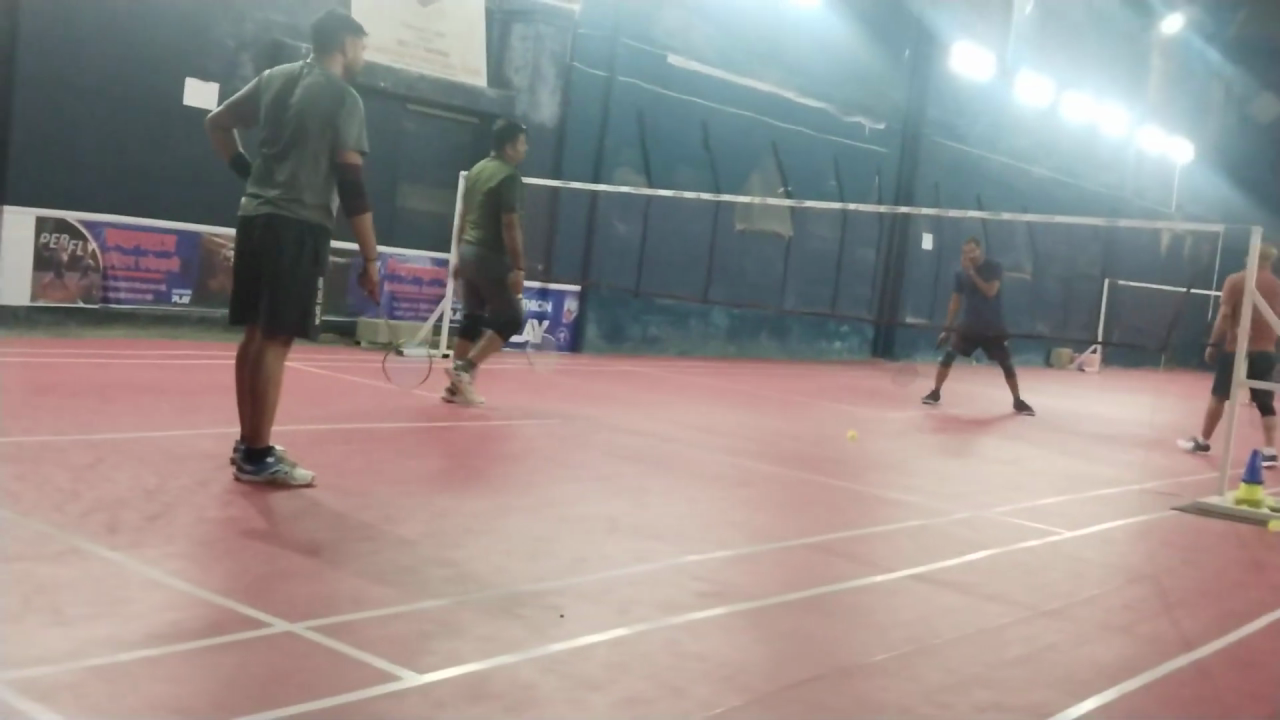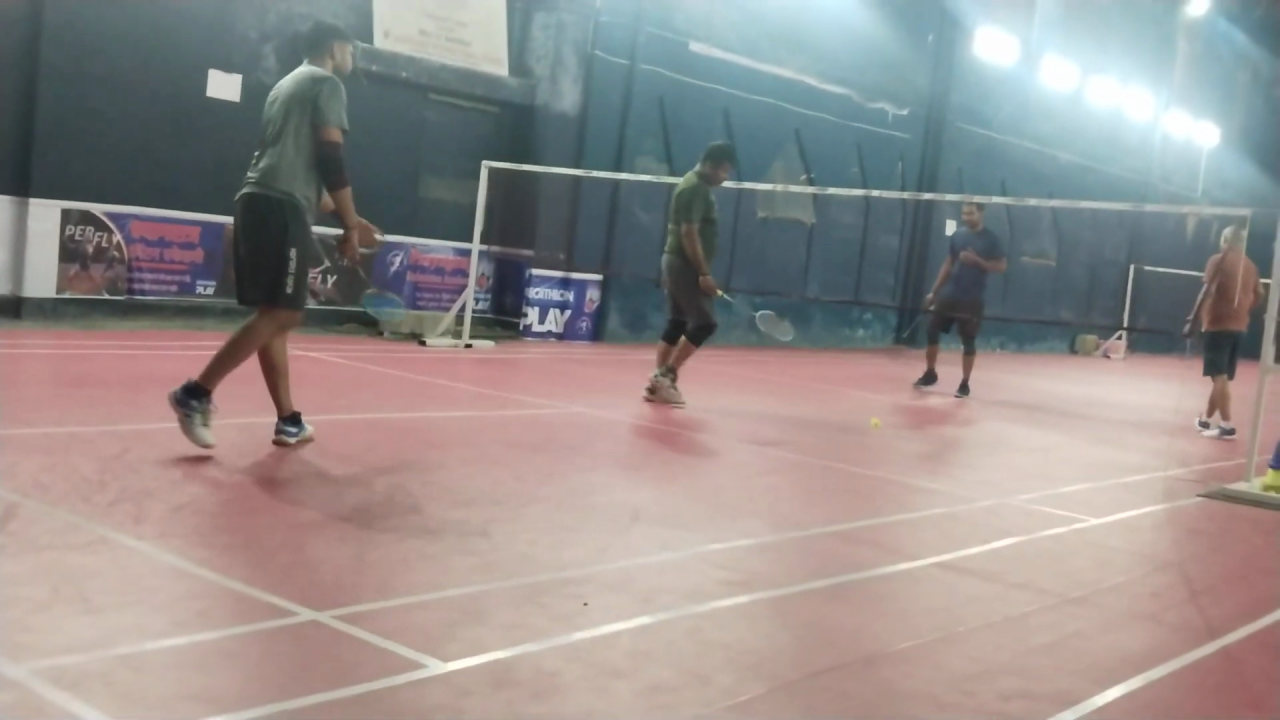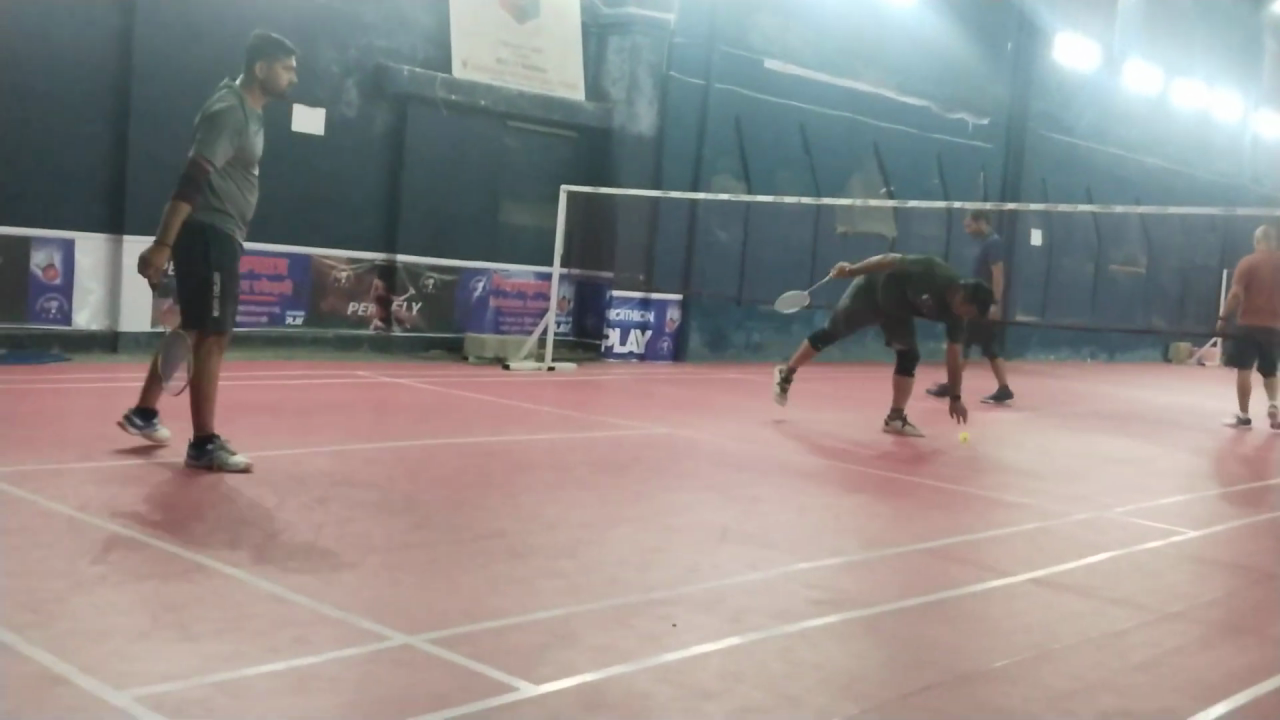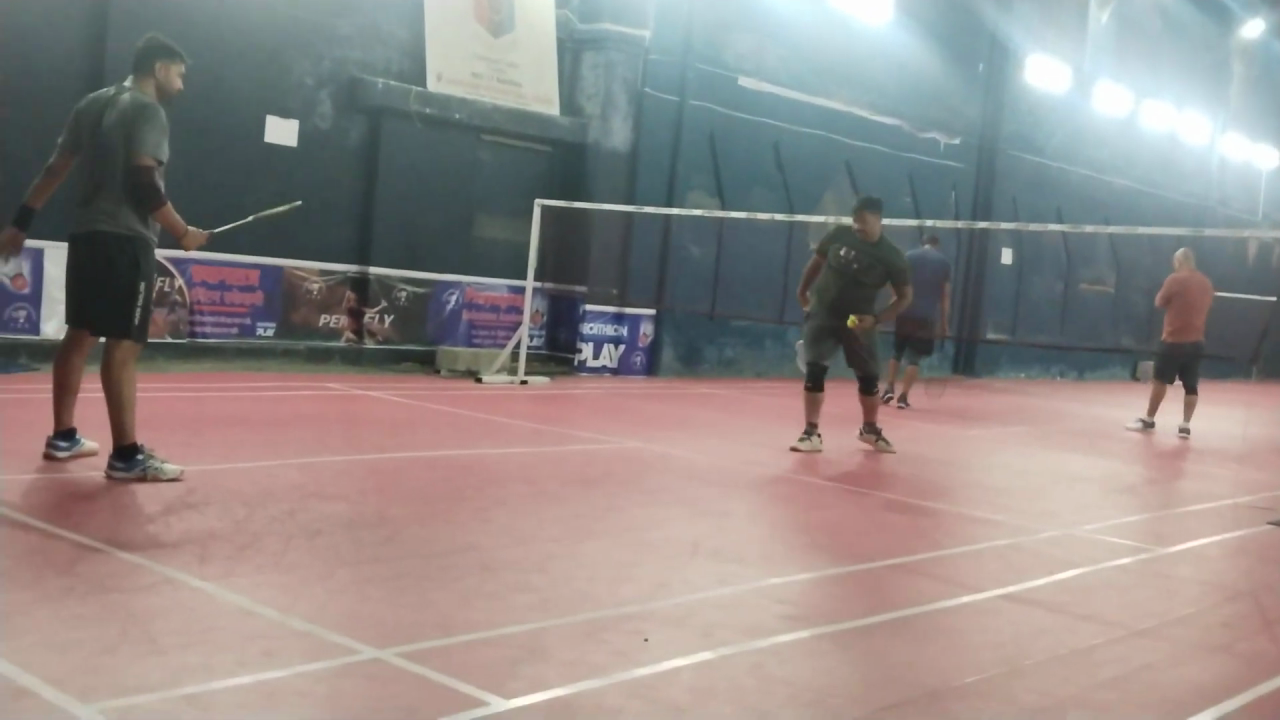
dt=1s
person 1, frame 1
left shoulder: (274, 79)
right shoulder: (344, 99)
left elbow: (217, 123)
right elbow: (350, 183)
right wrist: (370, 256)
left hip: (254, 219)
right hip: (298, 229)
left knee: (255, 336)
right knee: (275, 342)
left ankle: (248, 442)
right ankle: (257, 458)
person 1, frame 2
left shoulder: (286, 86)
right shoulder: (326, 84)
right elbow: (330, 161)
left wrist: (349, 219)
right wrist: (350, 228)
left hip: (262, 204)
right hip: (279, 208)
left knee: (278, 314)
right knee: (279, 313)
left ankle: (289, 420)
right ankle: (195, 394)
person 1, frame 3
left shoulder: (244, 106)
right shoulder: (229, 111)
right elbow: (191, 180)
right wrist: (161, 243)
left hip: (214, 233)
right hip: (207, 234)
left knee: (198, 329)
right knee: (213, 336)
left ankle: (143, 414)
right ankle: (205, 443)
person 1, frame 4
left shoulder: (94, 104)
right shoulder: (149, 111)
left elbow: (55, 169)
right elbow: (142, 185)
right wrist: (182, 232)
left hip: (87, 234)
right hip: (125, 241)
left knee: (80, 336)
right knee: (122, 345)
left ankle: (63, 436)
right ankle: (126, 456)
person 2, frame 1
left shoulder: (477, 170)
right shoulder: (508, 176)
right elbow: (510, 226)
left wrist: (460, 257)
right wrist: (518, 268)
left hip: (468, 250)
right hip: (490, 256)
left knee: (473, 320)
right knee: (511, 321)
left ankle: (457, 386)
right ankle: (465, 367)
person 2, frame 2
left shoulder: (700, 187)
right shoulder: (694, 189)
right elbow: (689, 234)
left wrist: (702, 271)
right wrist: (705, 273)
left hip: (680, 264)
right hip: (684, 265)
left knee: (677, 325)
right knee: (705, 323)
left ankle: (658, 385)
right ankle: (667, 374)
person 2, frame 3
left shoulder: (956, 314)
right shoulder: (932, 273)
left elbow: (954, 356)
right elbow: (891, 260)
left wrist: (956, 398)
right wrist: (851, 270)
left hip: (898, 313)
right hip: (870, 291)
left knee: (909, 357)
right knee: (830, 334)
left ankle: (895, 417)
right ankle: (786, 374)
person 2, frame 4
left shoulder: (891, 257)
right shoulder: (838, 235)
left elbow: (904, 297)
right elbow: (816, 263)
left wrist: (876, 320)
right wrist: (803, 291)
left hip: (860, 322)
right hip: (823, 313)
left knee: (868, 375)
right knee: (815, 367)
left ankle: (869, 429)
right ankle: (811, 432)
person 3, frame 1
left shoulder: (1235, 281)
left elbow: (1224, 314)
left wrist: (1212, 344)
left hip: (1237, 348)
left knee: (1219, 396)
left ankle: (1202, 441)
person 3, frame 2
left shoulder: (1218, 260)
right shoulder: (1250, 265)
left elbow: (1207, 292)
right elbow: (1259, 294)
left wrist: (1191, 319)
left hip: (1217, 326)
right hip: (1238, 327)
left knee: (1219, 376)
right knee: (1222, 375)
left ankle: (1226, 425)
right ankle: (1206, 418)
person 3, frame 3
left shoulder: (1248, 262)
left elbow: (1236, 293)
left wrist: (1223, 318)
left hip: (1248, 325)
left knee: (1244, 370)
left ankle: (1243, 416)
person 3, frame 4
left shoulder: (1175, 279)
right shoulder: (1207, 284)
left elbow: (1159, 303)
left hip: (1174, 341)
right hip: (1196, 342)
left knee: (1160, 381)
right knee: (1191, 386)
left ankle: (1148, 420)
right ankle: (1185, 425)
person 4, frame 1
left shoulder: (994, 268)
right shoulder: (961, 273)
left elbow: (990, 292)
right elbow: (955, 301)
left wrist: (971, 273)
right wrist: (947, 329)
left hip: (993, 327)
right hip: (969, 324)
left knee: (1007, 364)
right knee: (949, 354)
left ankle: (1018, 401)
right ankle: (935, 393)
person 4, frame 2
left shoulder: (991, 240)
right shoulder: (957, 236)
left elbow: (1002, 267)
left wrist: (977, 260)
right wrist: (934, 291)
left hip: (972, 299)
right hip: (949, 295)
left knee: (968, 341)
right knee: (932, 332)
left ankle: (965, 383)
right ankle: (930, 373)
person 4, frame 3
left shoulder: (993, 243)
right shoulder: (988, 243)
left elbow: (998, 275)
left wrist: (995, 303)
left knee: (963, 344)
right knee: (990, 349)
right ankle: (1004, 390)
person 4, frame 4
left shoulder: (911, 256)
right shoulder: (944, 262)
right elbow: (945, 295)
right wrist: (943, 323)
left hip: (905, 314)
right hip: (926, 318)
left knee: (897, 353)
right knee: (914, 358)
left ankle: (889, 389)
right ankle: (903, 397)
